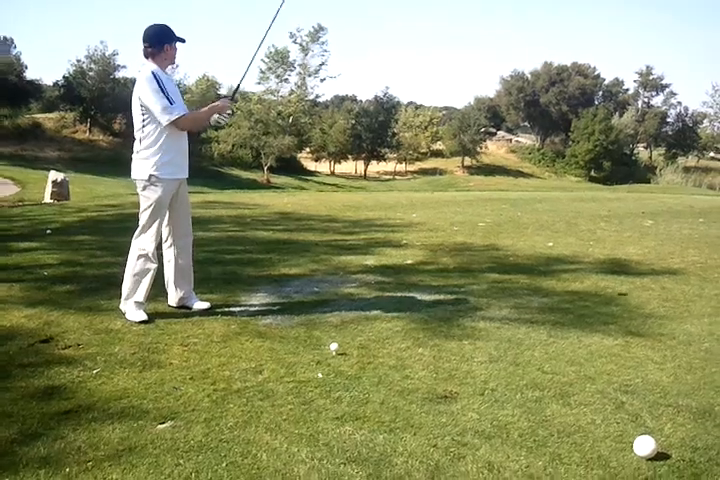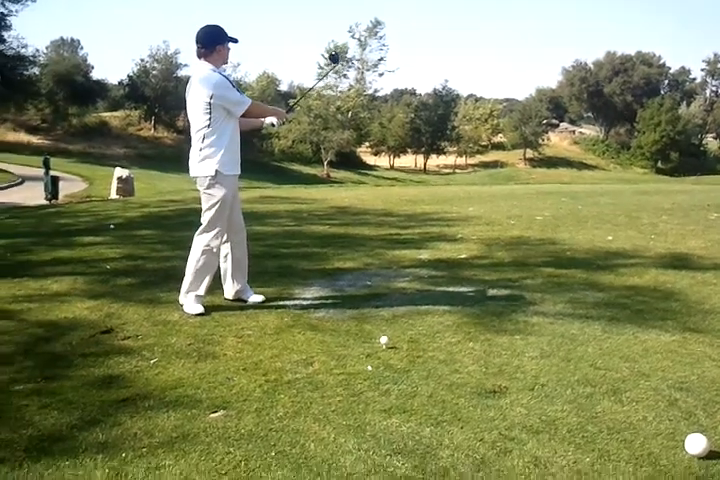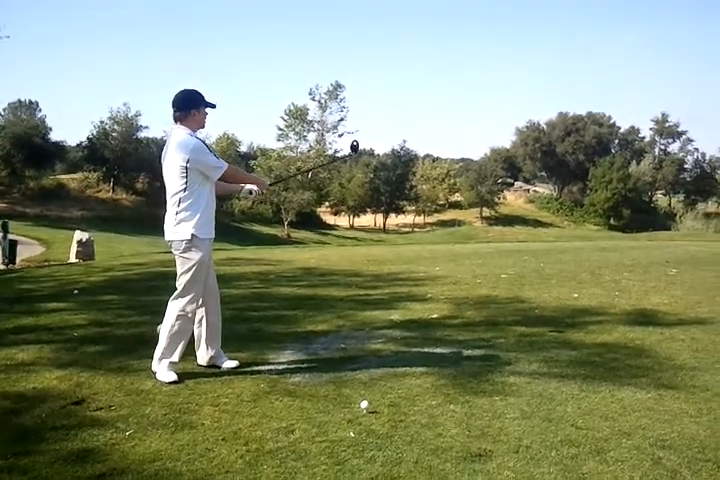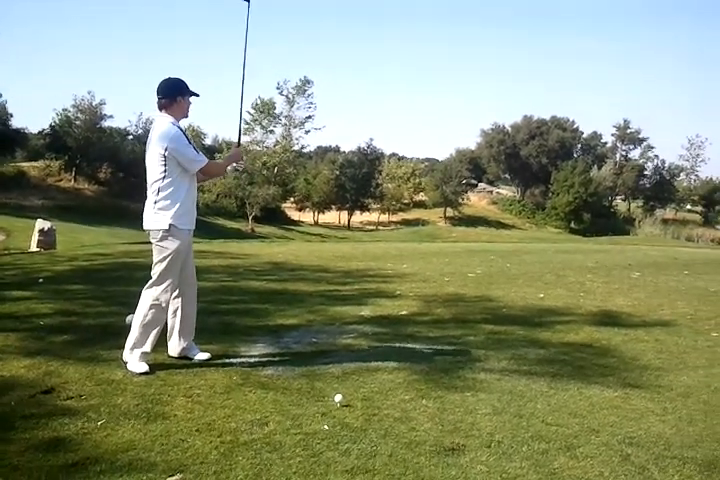
dt=0.7s
person 1, frame 1
left shoulder: (164, 80)
right shoulder: (150, 81)
left elbow: (183, 122)
right elbow: (182, 123)
left wrist: (211, 118)
right wrist: (215, 106)
left hip: (176, 172)
right hip: (156, 173)
left knee: (180, 235)
right knee: (148, 238)
left ankle: (181, 294)
right ankle: (131, 301)
person 1, frame 2
left shoulder: (201, 79)
right shoulder: (214, 80)
left elbow: (232, 122)
right elbow: (250, 107)
left wrist: (264, 122)
right wrist: (276, 113)
left hip: (223, 168)
right hip: (215, 169)
left knee: (234, 230)
right knee: (211, 233)
left ankle: (236, 287)
right ankle: (190, 294)
person 1, frame 3
left shoulder: (176, 143)
right shoulder: (190, 144)
left elbow: (209, 185)
right elbow: (227, 172)
left wrist: (242, 188)
right wrist: (256, 180)
left hip: (195, 232)
right hip: (189, 233)
left knee: (208, 295)
right knee: (186, 298)
left ankle: (210, 352)
right ankle: (163, 361)
person 1, frame 4
left shoulder: (164, 130)
right shoulder: (171, 133)
left elbow: (192, 175)
right elbow: (206, 169)
left wrist: (225, 165)
right wrist: (231, 158)
left hip: (177, 222)
right hip: (169, 223)
left knee: (185, 286)
right knee: (161, 288)
left ankle: (181, 343)
right ankle: (134, 351)
